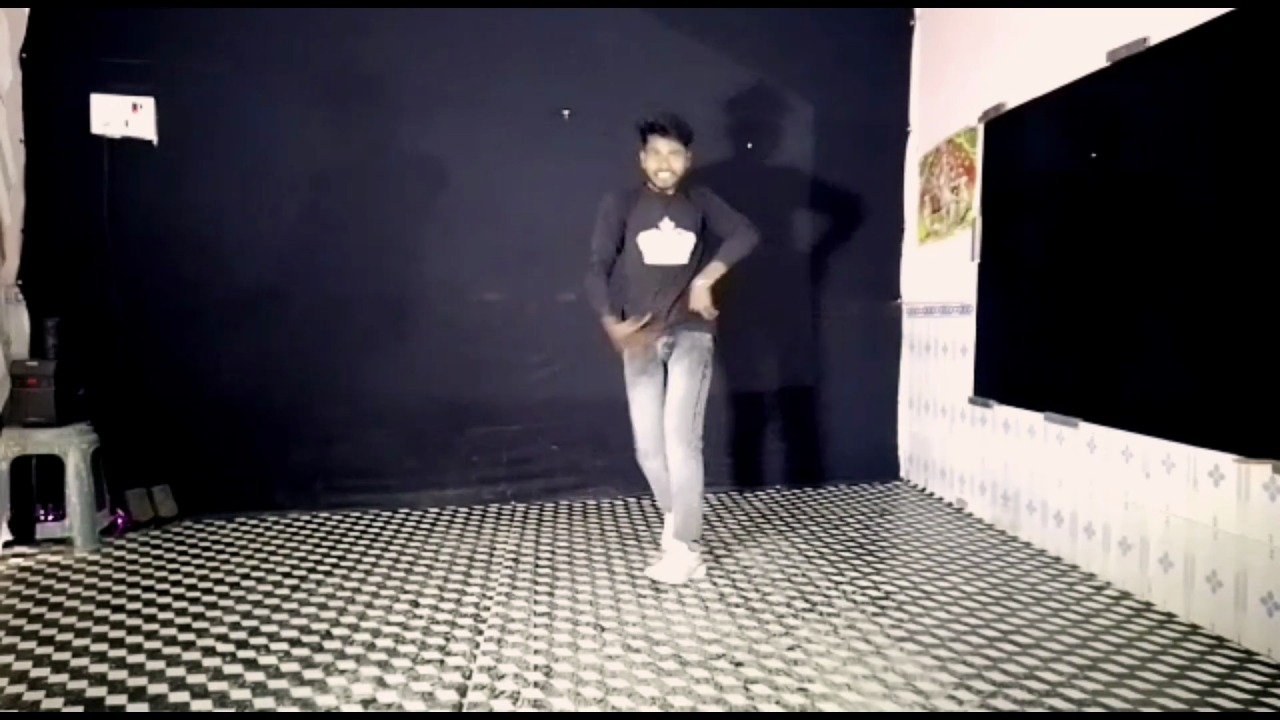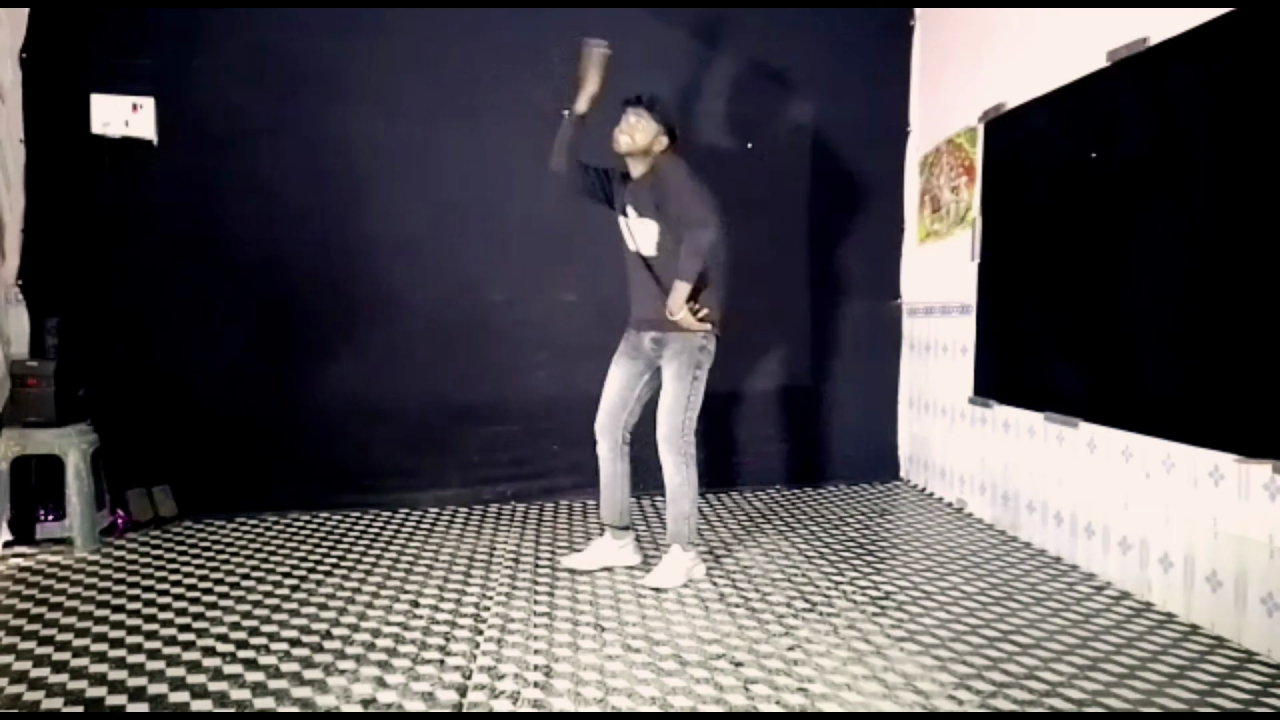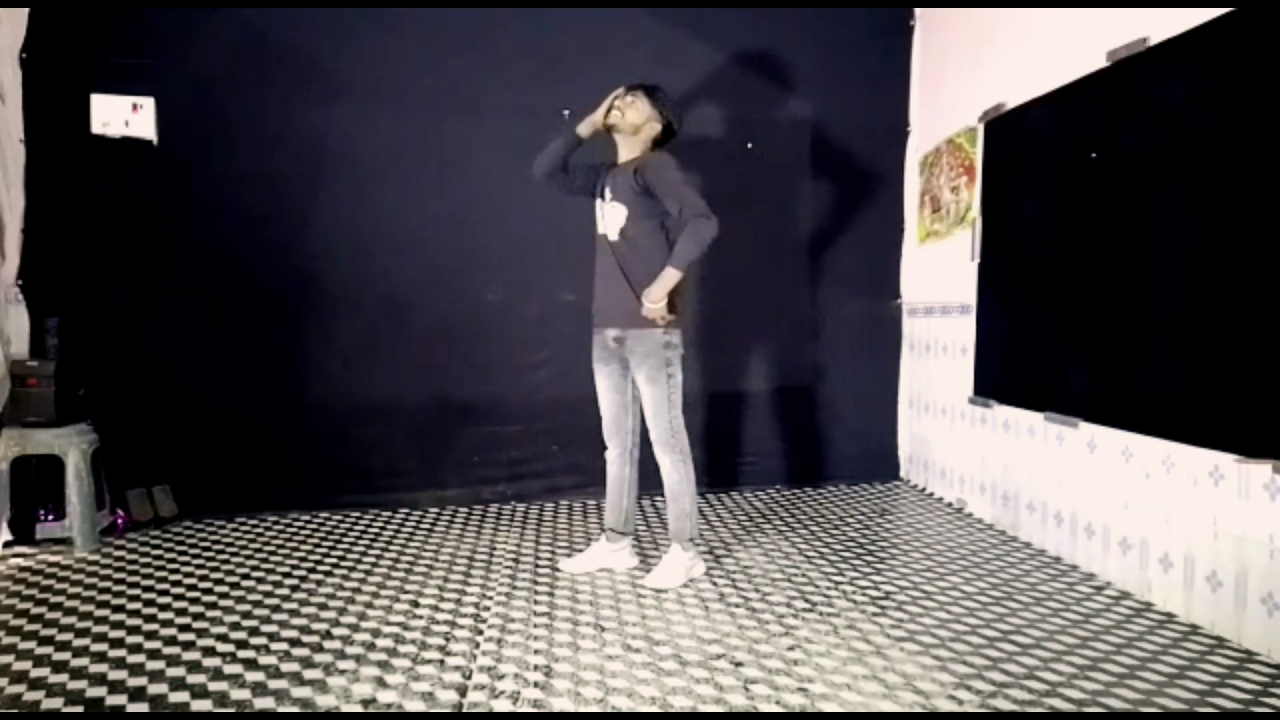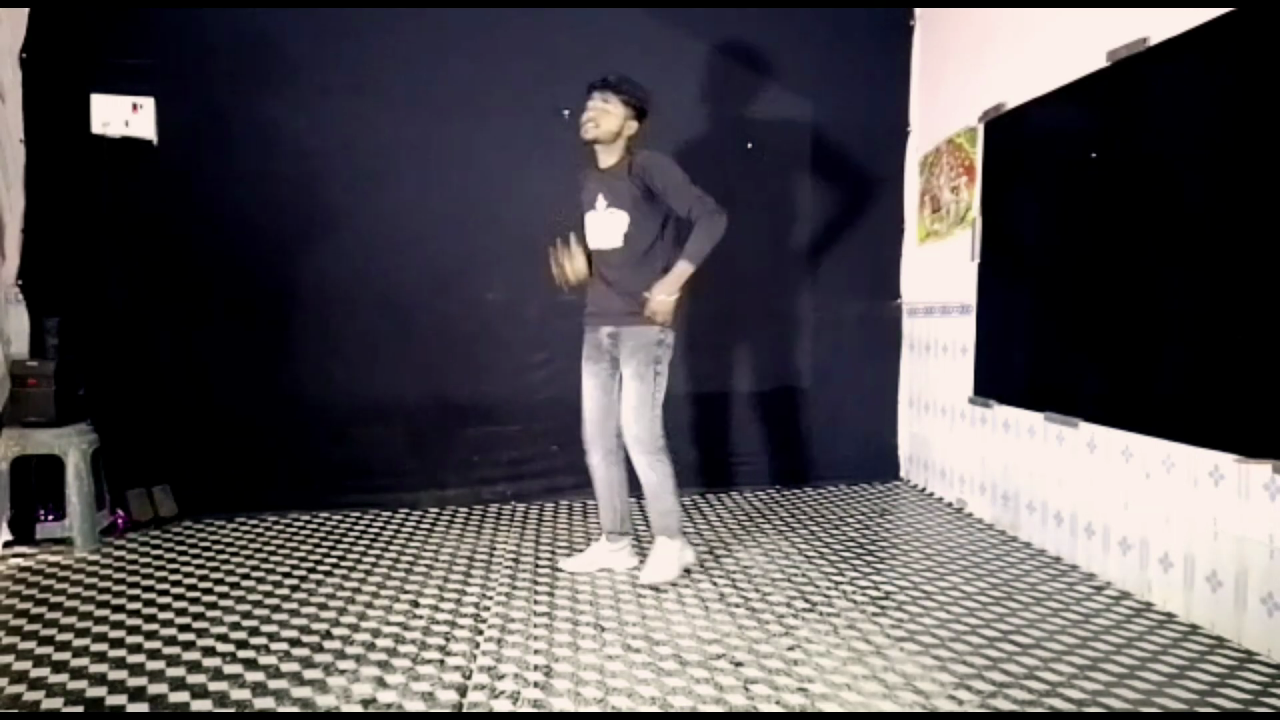
dt=0.3s
person 1, frame 1
left shoulder: (700, 201)
right shoulder: (618, 205)
left elbow: (744, 233)
right elbow: (596, 272)
left wrist: (705, 279)
right wrist: (613, 324)
left hip: (690, 334)
right hip: (642, 341)
left knee: (680, 438)
right knee: (648, 444)
left ankle: (686, 548)
right ankle: (674, 519)
person 1, frame 2
left shoulder: (671, 172)
right shoulder: (618, 185)
left elbow: (704, 228)
right elbow: (564, 166)
left wrist: (681, 295)
right wrist: (584, 100)
left hip: (687, 332)
right hip: (640, 331)
left knee: (673, 439)
right knee: (608, 428)
left ankle: (685, 551)
right ankle: (617, 538)
person 1, frame 3
left shoulder: (656, 167)
right shoulder: (605, 176)
left elbow: (702, 222)
right elbow: (545, 170)
left wrist: (662, 285)
right wrist: (588, 125)
left hip: (650, 330)
right hip: (608, 330)
left knee: (667, 440)
right knee: (617, 441)
left ankle: (684, 551)
right ankle: (616, 543)
person 1, frame 4
left shoulder: (648, 167)
right shoulder: (588, 180)
left elbow: (709, 217)
left wrist: (672, 282)
right wrist: (579, 268)
left hip: (644, 328)
right hip: (598, 329)
left knee: (641, 438)
right knee: (597, 439)
left ankle: (671, 542)
right ankle: (616, 542)
